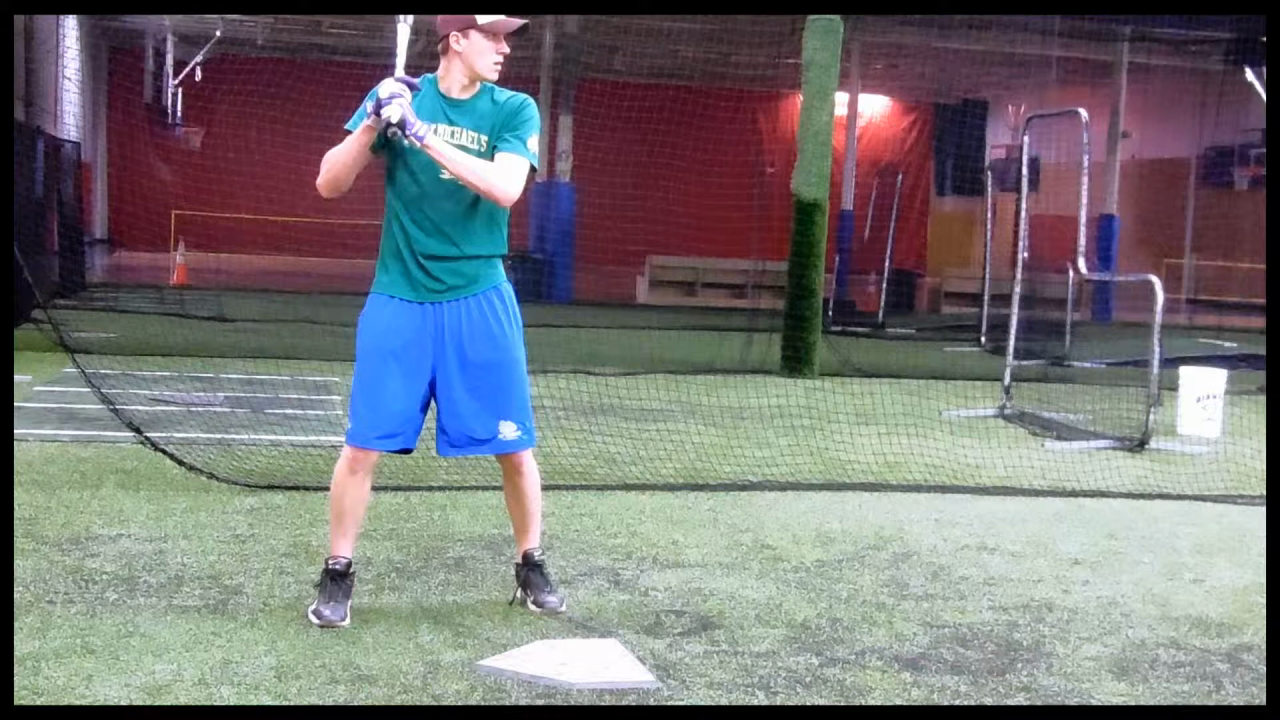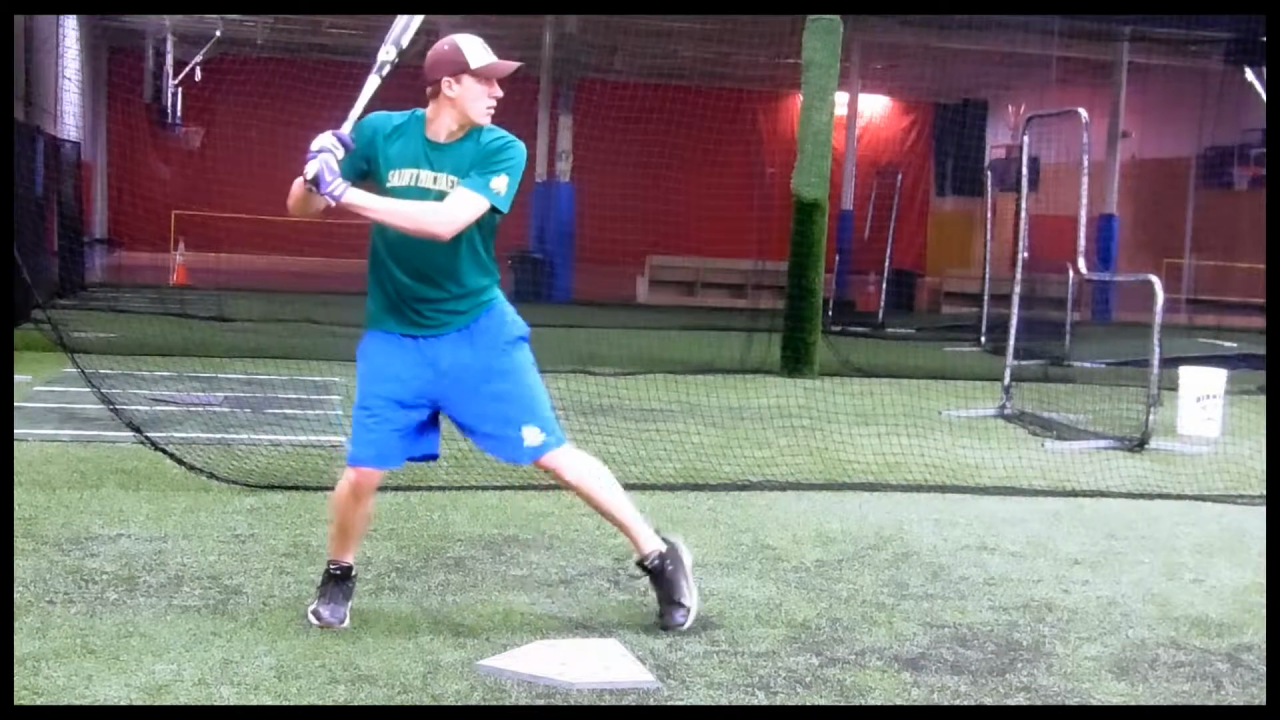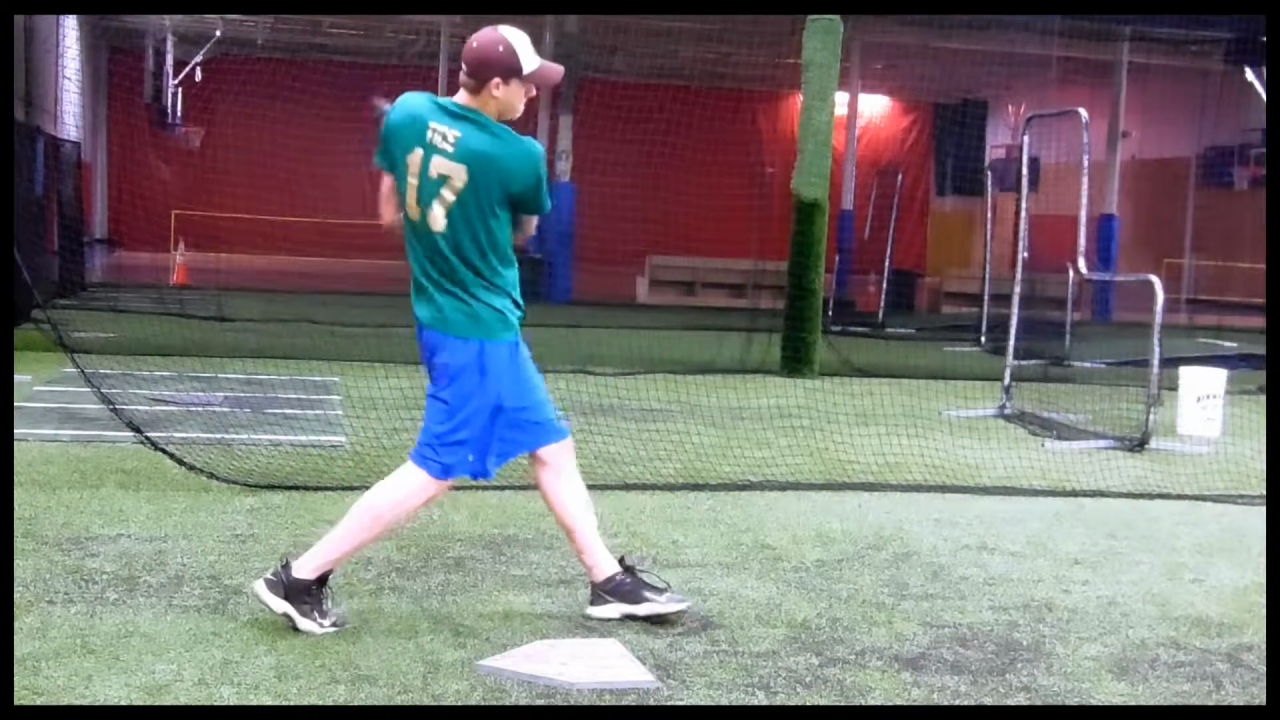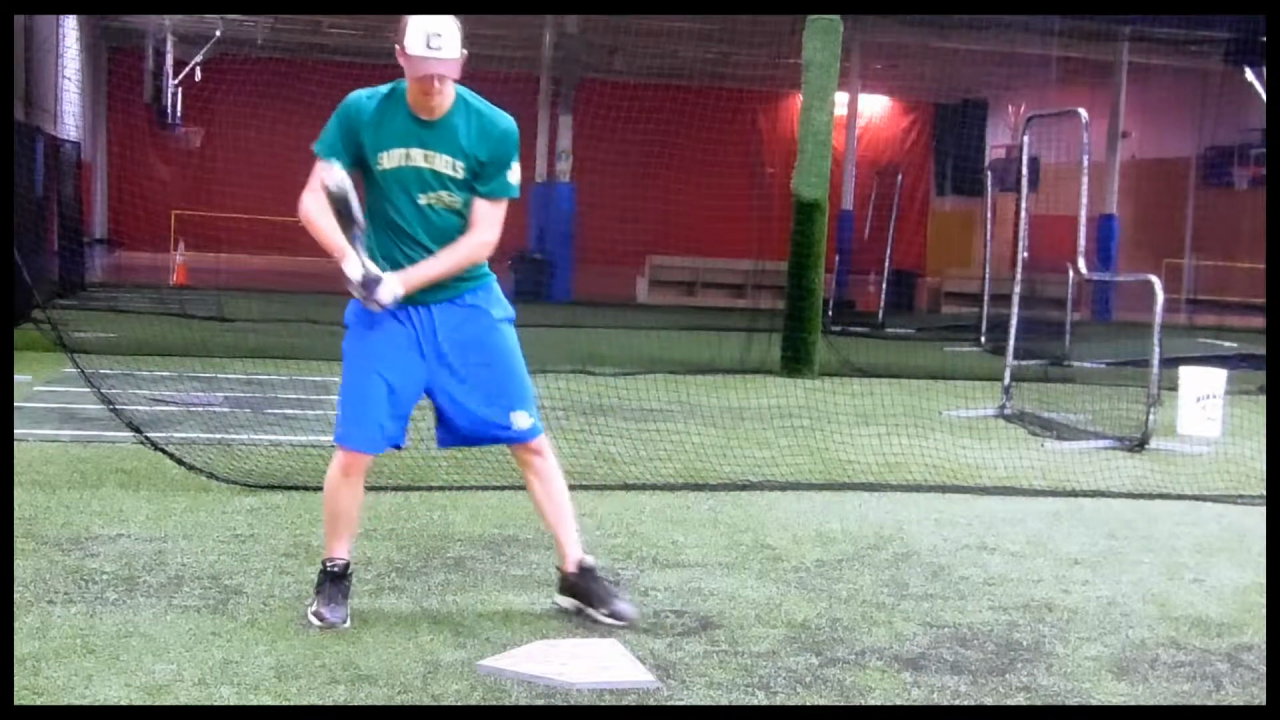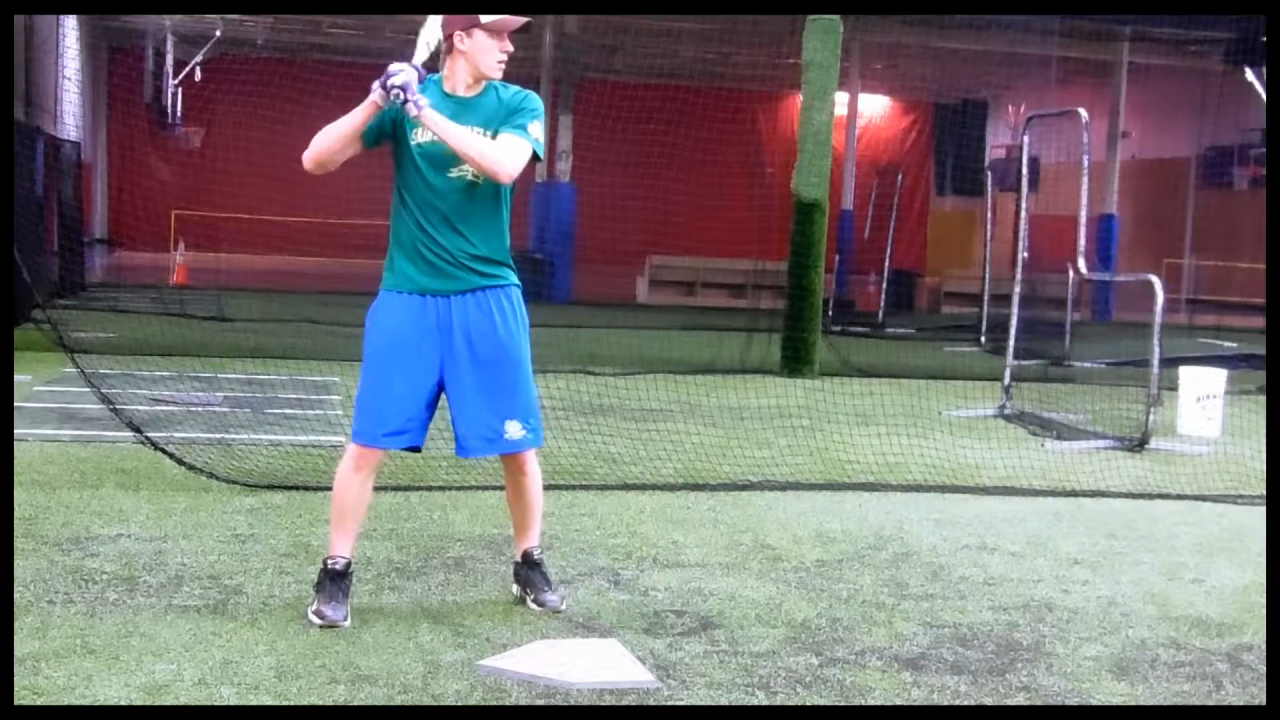
dt=1s
person 1, frame 1
left shoulder: (515, 110)
right shoulder: (398, 94)
left elbow: (507, 188)
right elbow: (328, 184)
left wrist: (424, 135)
right wrist: (374, 123)
left hip: (480, 301)
right hip: (399, 301)
left knee: (514, 445)
right knee: (364, 444)
left ankle: (531, 565)
right ankle: (337, 573)
person 1, frame 2
left shoulder: (502, 150)
right shoulder: (379, 132)
left elbow: (445, 222)
right elbow: (300, 207)
left wrist: (345, 192)
right wrist: (316, 169)
left hip: (480, 330)
right hip: (397, 336)
left knee: (551, 454)
right knee: (364, 469)
left ankle: (658, 556)
right ankle: (337, 575)
person 1, frame 3
left shoulder: (404, 113)
right shoulder: (520, 158)
left elbow: (390, 215)
left hip: (486, 326)
right hip: (475, 333)
left knee: (550, 446)
right knee: (434, 470)
left ankle: (608, 580)
right ankle: (299, 578)
person 1, frame 4
left shoulder: (494, 129)
right shoulder: (360, 112)
left elbow: (483, 239)
right elbow: (312, 202)
left wrist: (404, 280)
right wrist: (350, 259)
left hip: (468, 305)
right hip: (382, 309)
left knee: (530, 439)
right knee: (355, 450)
left ankle: (578, 575)
right ankle: (334, 576)
person 1, frame 5
left shoulder: (520, 104)
right shoulder: (401, 94)
left elbow: (505, 166)
right elbow: (316, 160)
left wrist: (426, 112)
right wrist: (379, 100)
left hip: (489, 298)
right hip: (407, 297)
left knee: (519, 444)
right knee: (369, 441)
left ankle: (529, 563)
right ankle: (335, 573)
